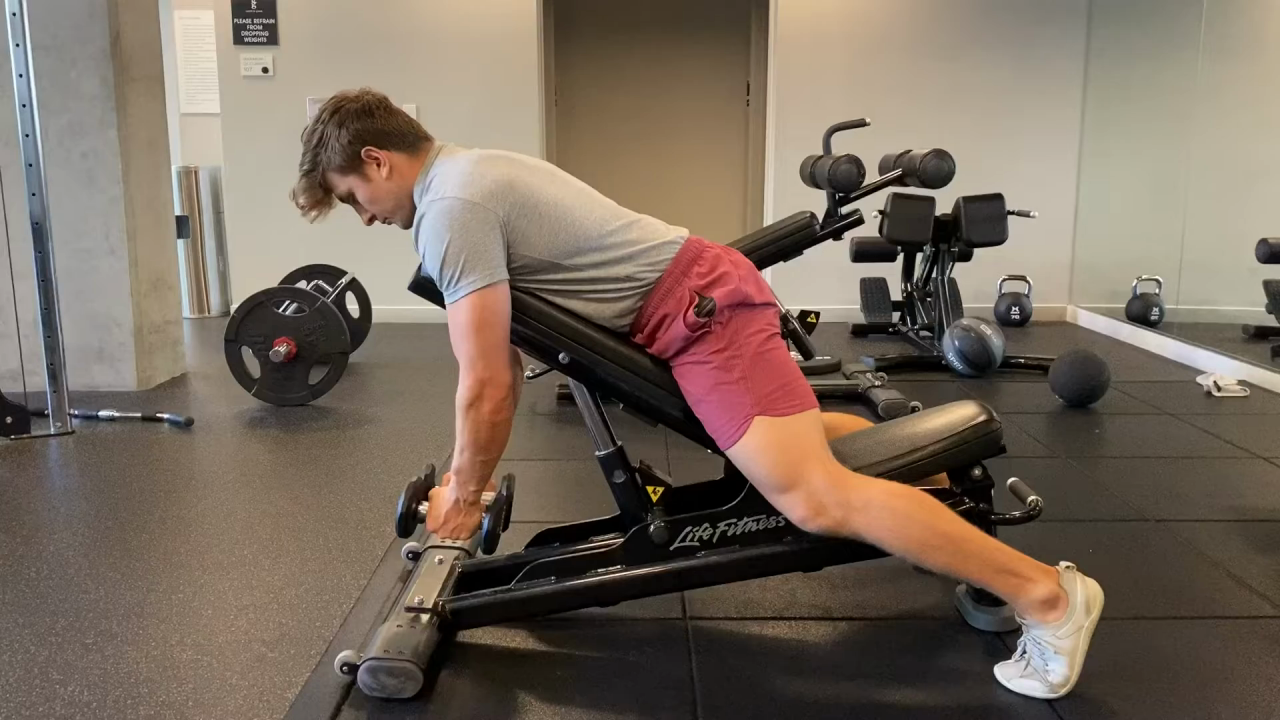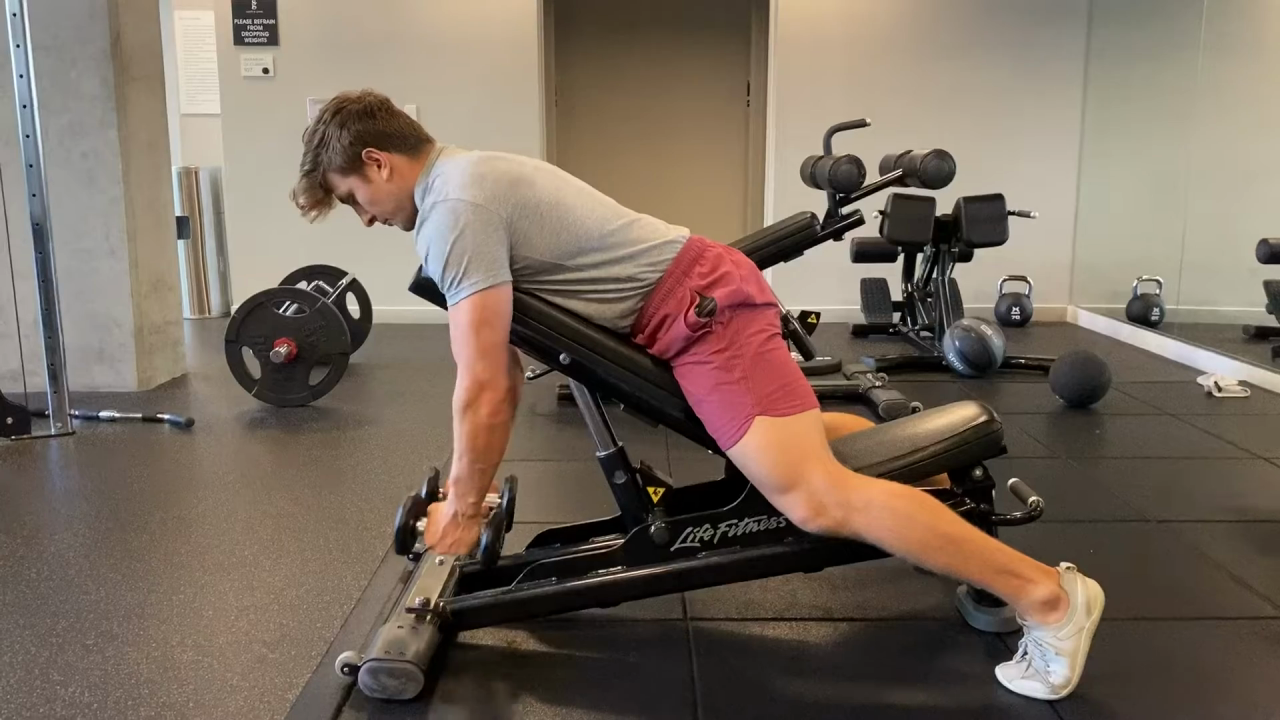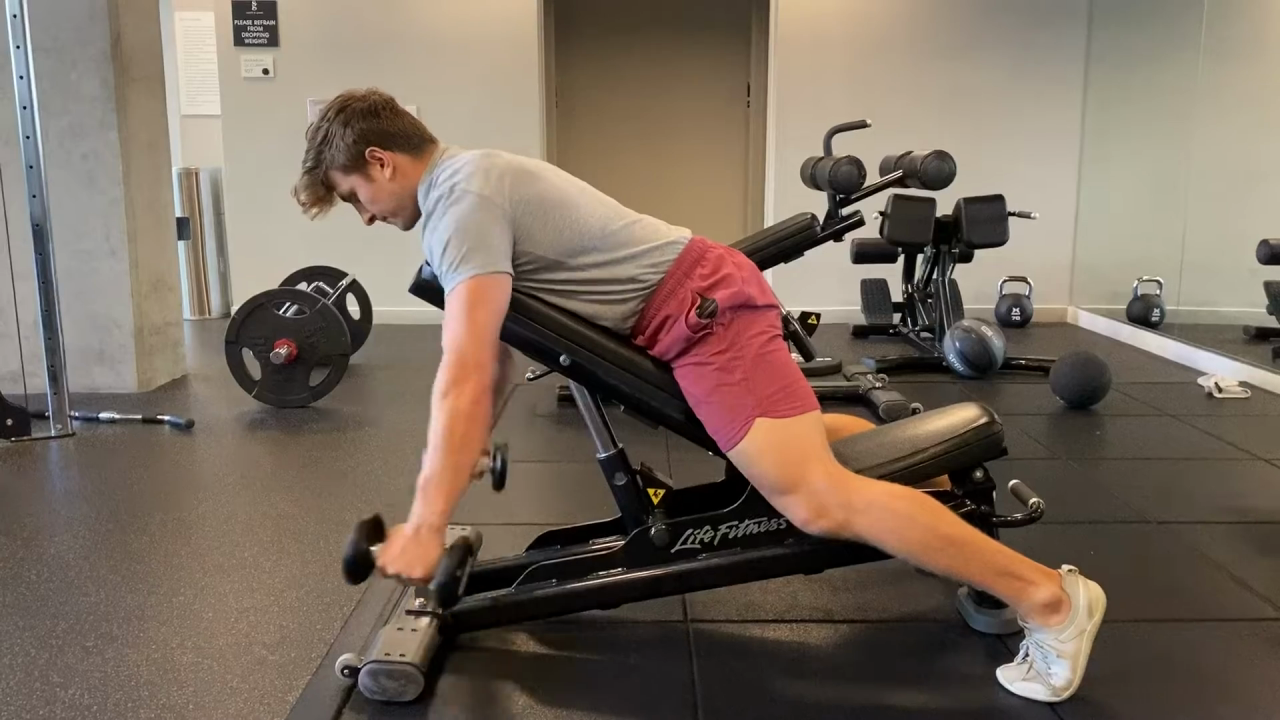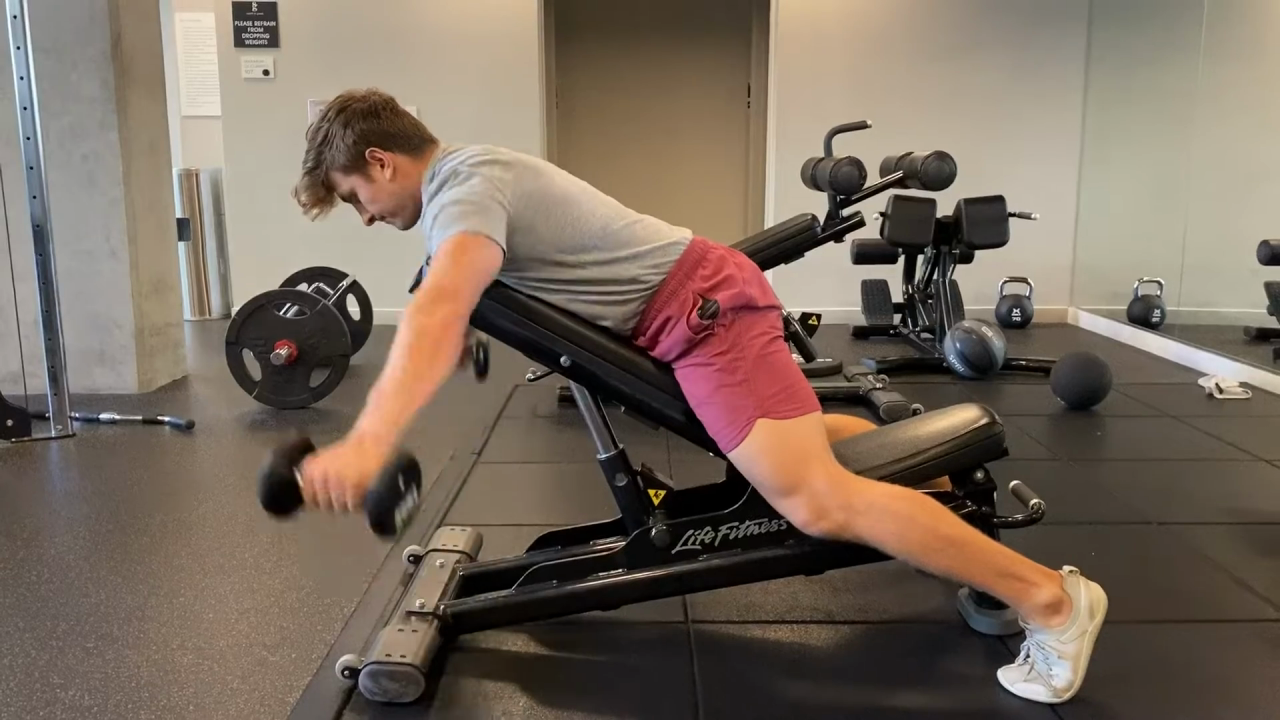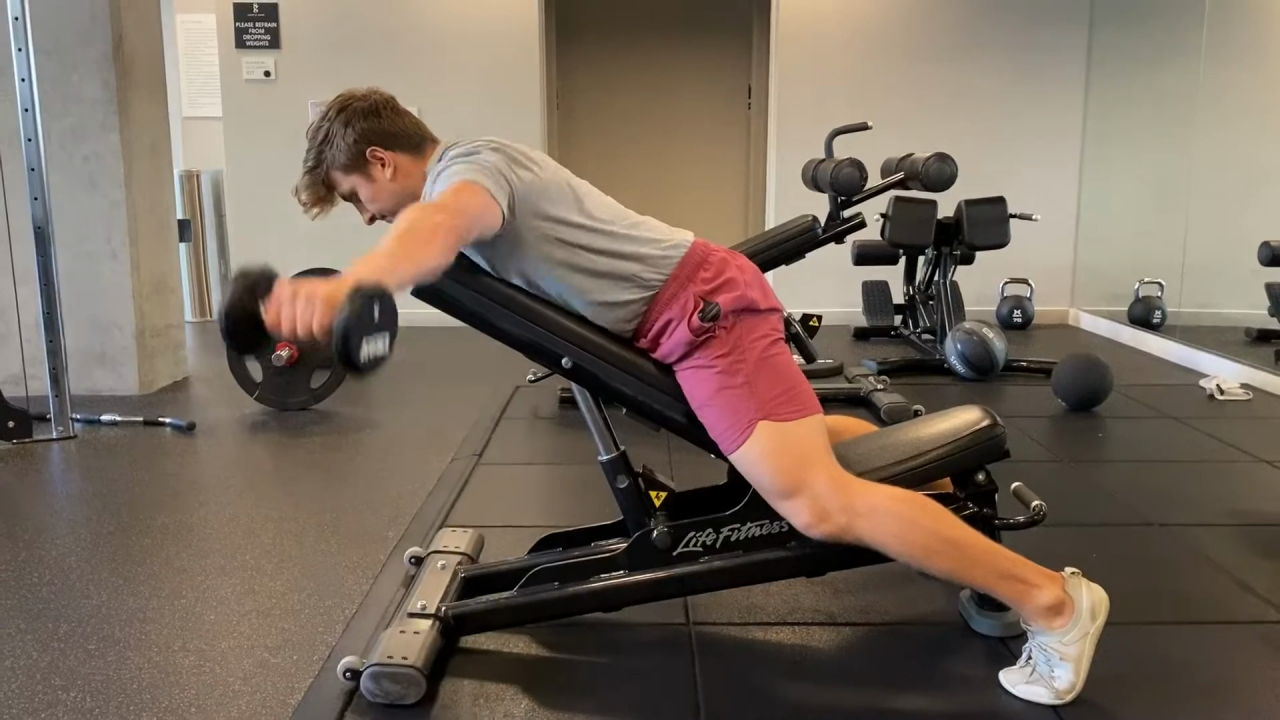
dt=0.2s
person 1, frame 1
left shoulder: (450, 212)
right shoulder: (473, 173)
left elbow: (487, 385)
right elbow: (505, 352)
left wrist: (464, 496)
right wrist: (473, 469)
left hip: (699, 309)
right hip: (698, 291)
left knee: (815, 499)
right knee: (800, 435)
left ankle: (1046, 593)
person 1, frame 2
left shoulder: (454, 211)
right shoulder: (471, 175)
left elbow: (482, 386)
right elbow: (503, 354)
left wrist: (461, 508)
right wrist: (480, 470)
left hip: (701, 307)
right hip: (699, 293)
left knee: (816, 500)
right knee: (796, 435)
left ankle: (1048, 595)
person 1, frame 3
left shoulder: (459, 201)
right shoulder: (471, 175)
left elbow: (463, 371)
right elbow: (489, 349)
left wrist: (425, 524)
right wrist: (479, 443)
left hip: (700, 308)
right hip: (697, 294)
left knee: (816, 503)
right knee: (796, 437)
left ankle: (1049, 599)
person 1, frame 4
left shoulder: (460, 184)
right shoulder: (470, 177)
left elbow: (438, 313)
right elbow: (457, 302)
left wrist: (366, 446)
left hip: (702, 309)
right hip: (695, 297)
left knee: (817, 504)
right knee: (797, 437)
left ankle: (1050, 598)
person 1, frame 5
left shoulder: (464, 168)
right shoulder: (467, 177)
left elbow: (438, 227)
left wrist: (338, 287)
left hip: (703, 309)
right hip: (696, 302)
left knee: (818, 504)
right knee: (802, 436)
left ankle: (1053, 599)
